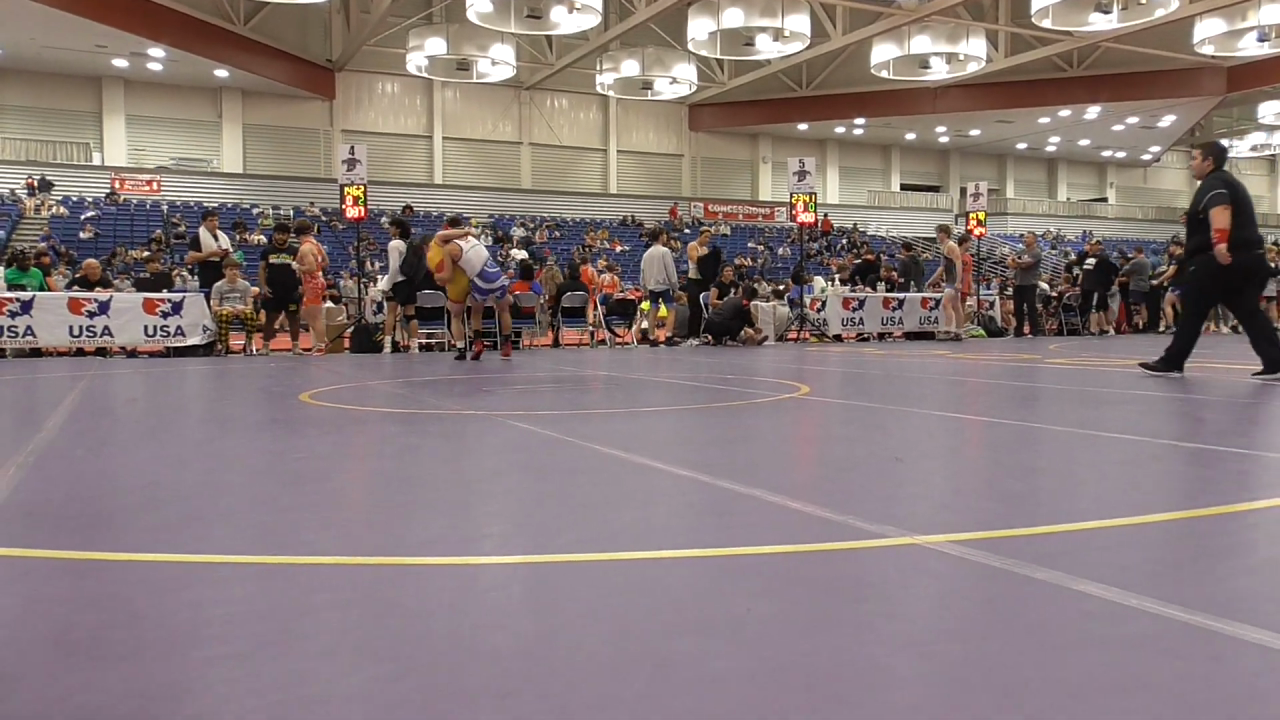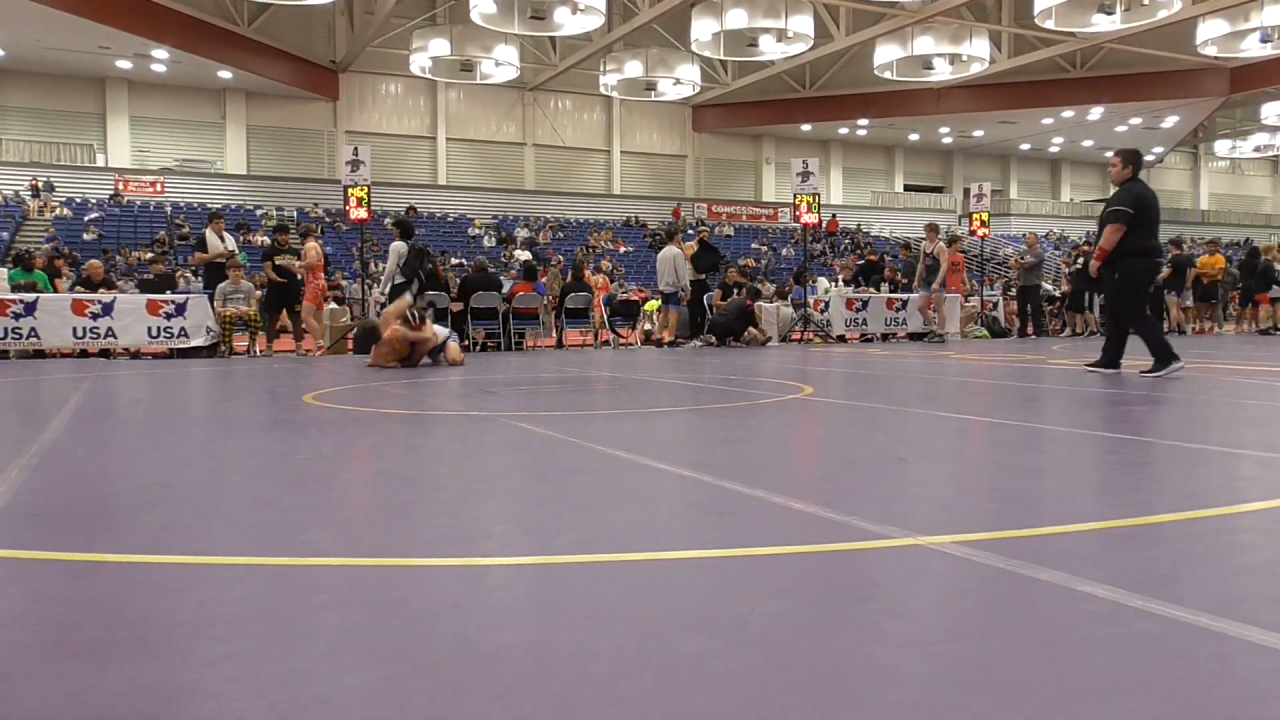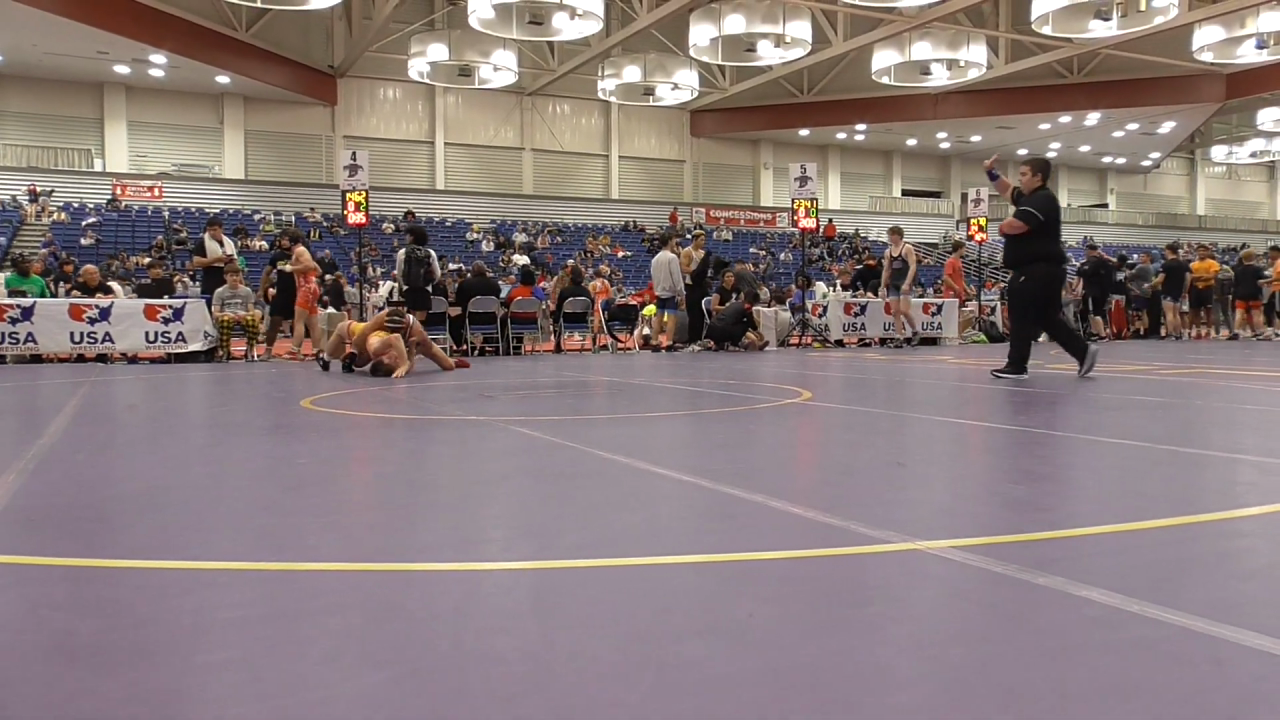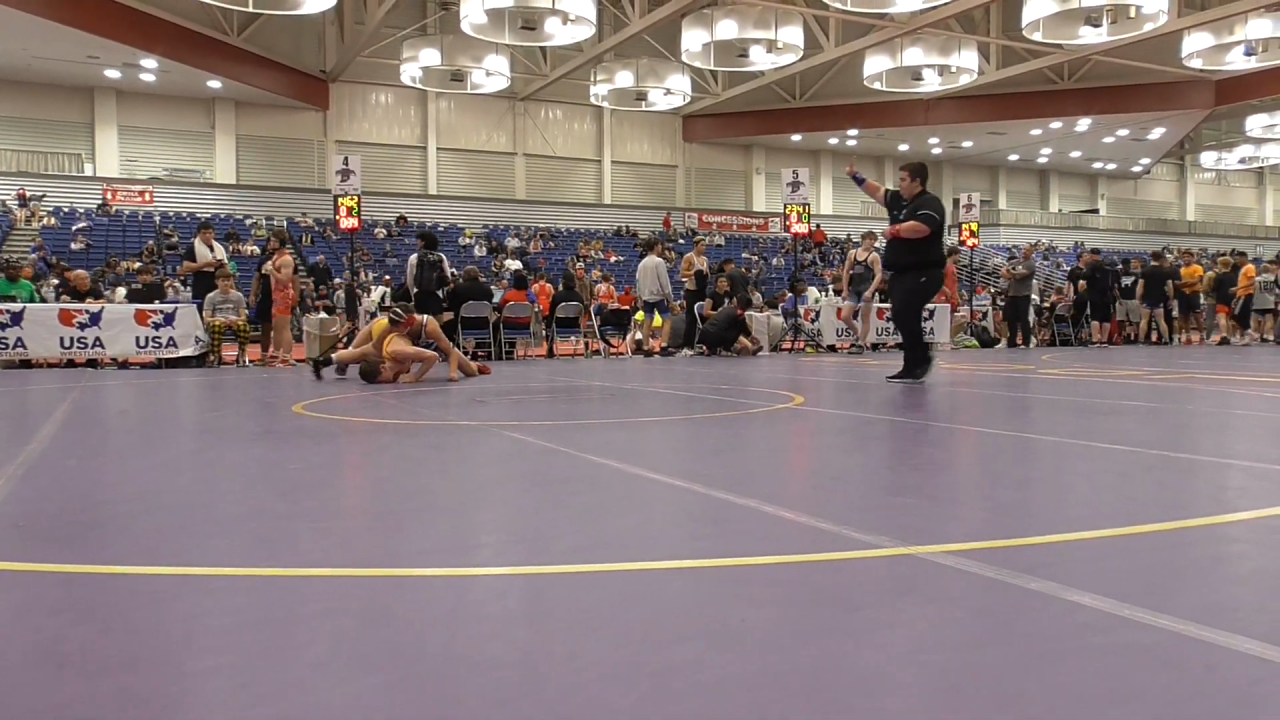
dt=0.7s
person 1, frame 1
left shoulder: (1213, 184)
right shoulder: (1230, 183)
left elbow: (1221, 210)
left wrist: (1220, 242)
left hip: (1217, 258)
right hip: (1249, 257)
left knee: (1192, 311)
right knee: (1249, 313)
left ankle: (1171, 362)
person 1, frame 2
left shoulder: (1126, 194)
right shoulder: (1144, 192)
left elbow: (1115, 228)
left wrist: (1097, 257)
left hip: (1130, 263)
right hip: (1143, 261)
left knee: (1133, 314)
right knee: (1117, 313)
left ankle: (1167, 358)
right ankle: (1109, 360)
person 1, frame 3
left shoulder: (1042, 199)
right shoulder: (1031, 196)
left elbow: (1014, 225)
right elbow: (1007, 190)
left wrist: (1003, 226)
right wrist: (991, 173)
left hip: (1039, 270)
right hip: (1039, 269)
left knee: (1022, 317)
right knee: (1049, 318)
left ankle: (1015, 367)
right ankle: (1084, 351)
person 1, frame 4
left shoulder: (930, 203)
right shoulder: (899, 200)
left elbow: (921, 228)
right elbow: (876, 192)
left wrist: (893, 231)
right wrist: (855, 176)
left hip: (923, 274)
right hip: (902, 273)
left knee: (904, 315)
right knee: (902, 319)
left ankle: (920, 360)
right ankle: (911, 369)
